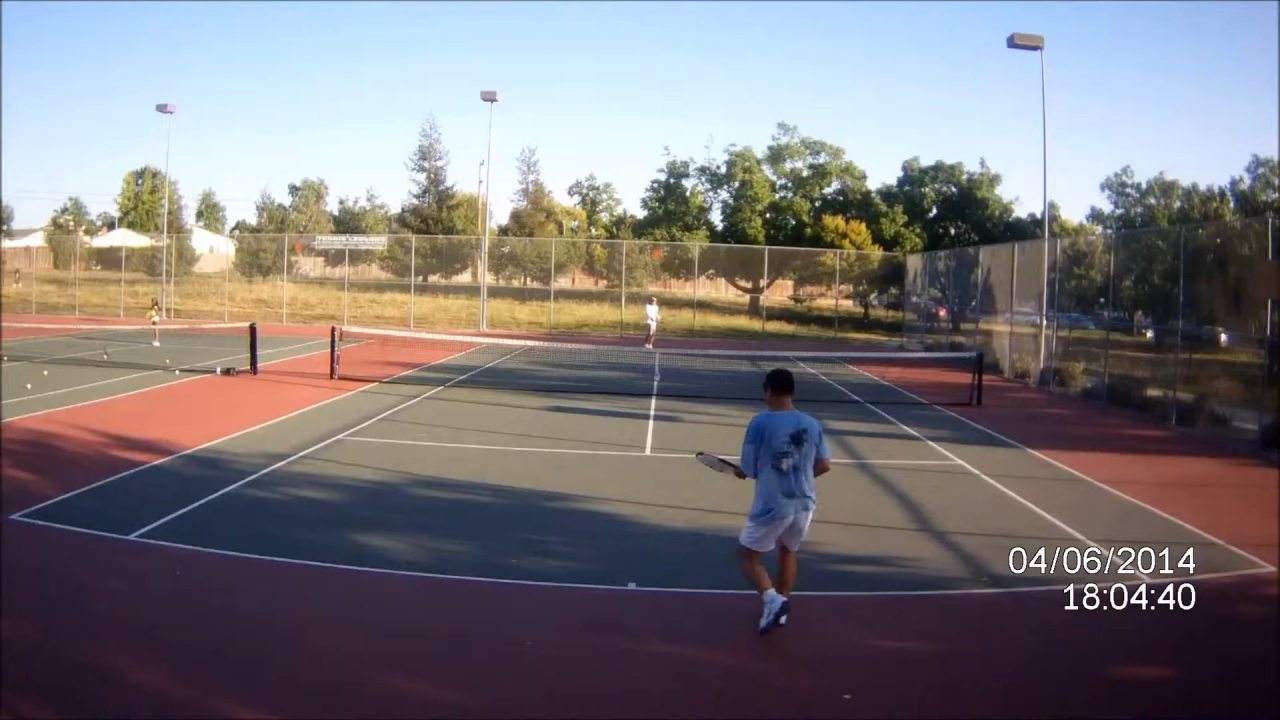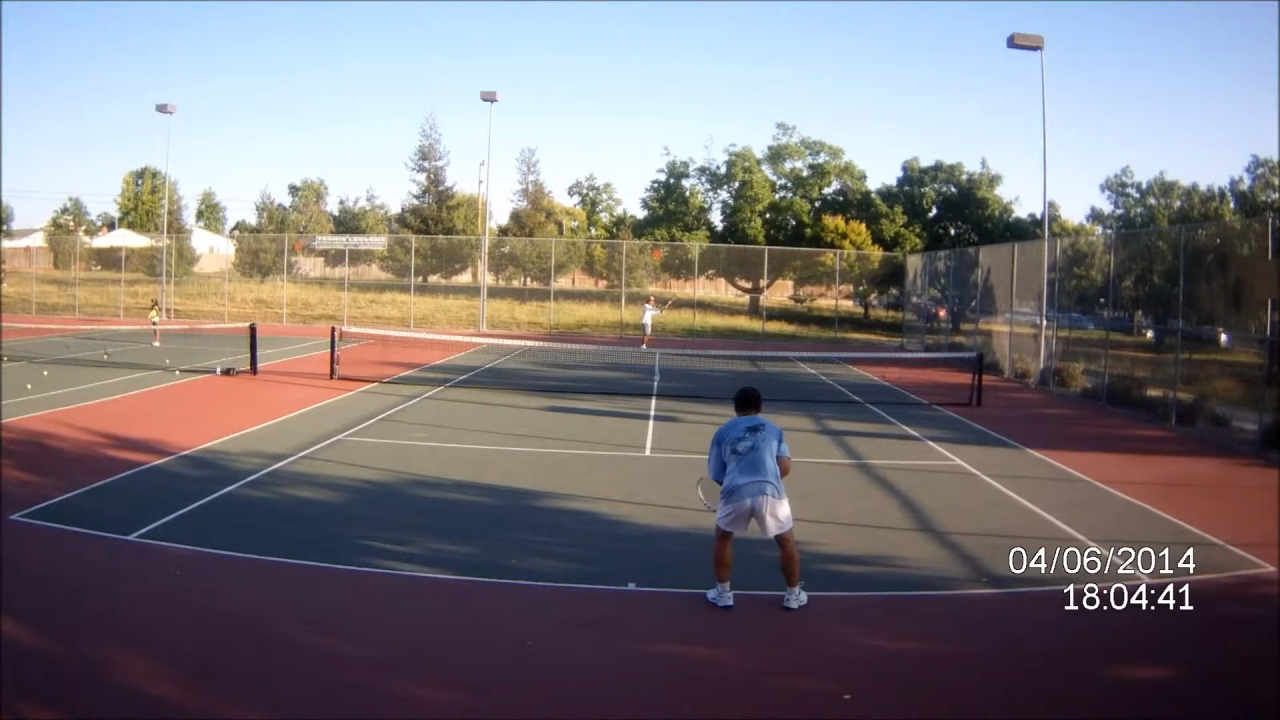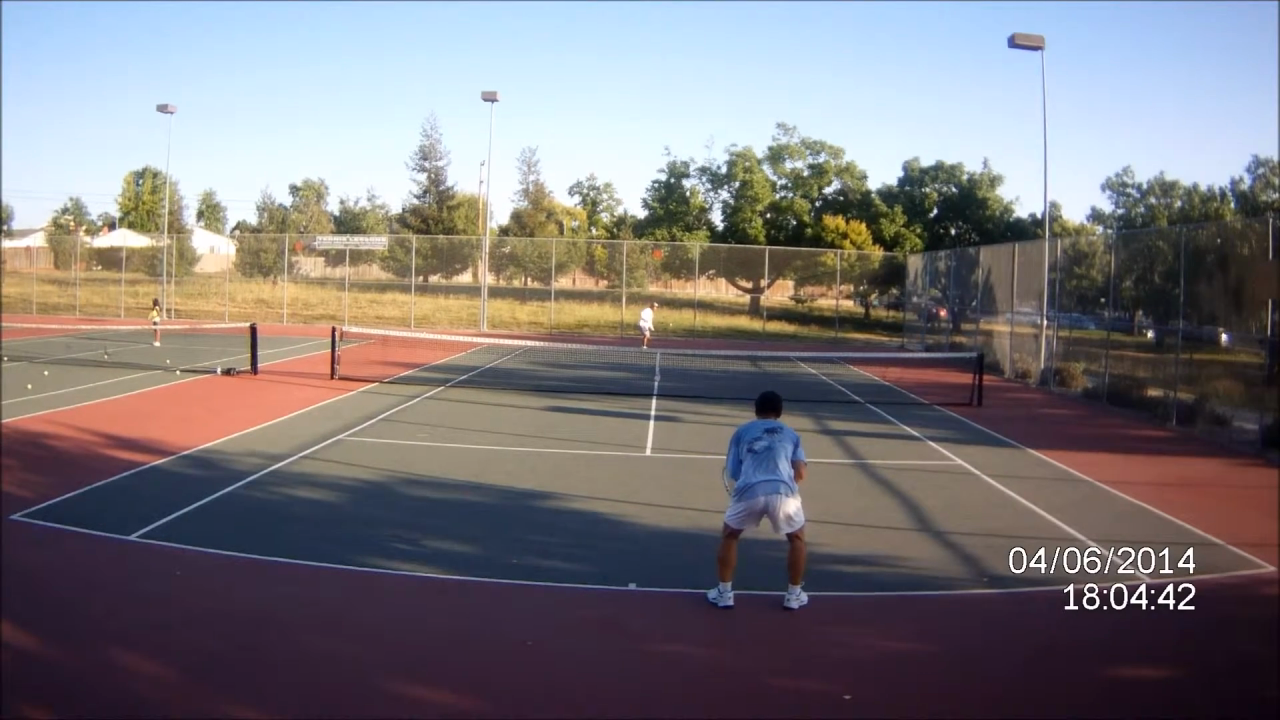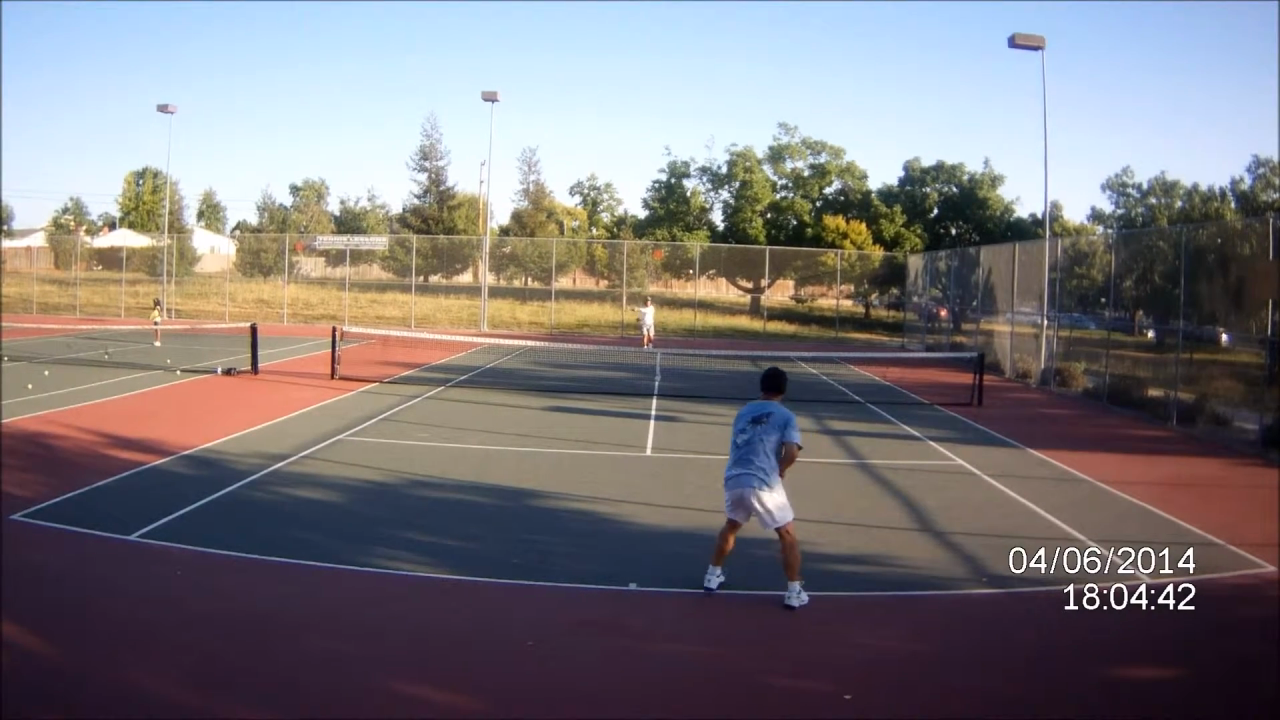
dt=0.7s
person 1, frame 1
left shoulder: (759, 423)
right shoulder: (813, 425)
left elbow: (748, 471)
right elbow: (823, 466)
left hip: (770, 507)
right hip: (803, 505)
left knee: (747, 559)
right knee: (787, 552)
left ankle: (773, 599)
right ankle: (781, 610)
person 1, frame 2
left shoulder: (723, 432)
right shoulder: (773, 429)
left elbow: (716, 476)
right elbow: (785, 467)
left hip: (735, 493)
right hip: (770, 491)
left knee: (722, 538)
right knee: (786, 542)
left ankle: (723, 593)
right ankle: (793, 594)
person 1, frame 3
left shoulder: (742, 432)
right shoulder: (791, 434)
left elbow: (733, 473)
right elbow: (800, 472)
left hip: (749, 491)
right hip: (782, 492)
left knee: (729, 536)
right knee: (797, 539)
left ankle: (724, 592)
right ankle: (794, 594)
person 1, frame 4
left shoulder: (743, 412)
right shoulder: (786, 416)
right elbow: (791, 452)
right wrist: (779, 470)
left hip: (734, 480)
right hip: (763, 485)
left knee: (731, 526)
right knee: (788, 537)
left ankle: (712, 576)
right ankle: (794, 592)
